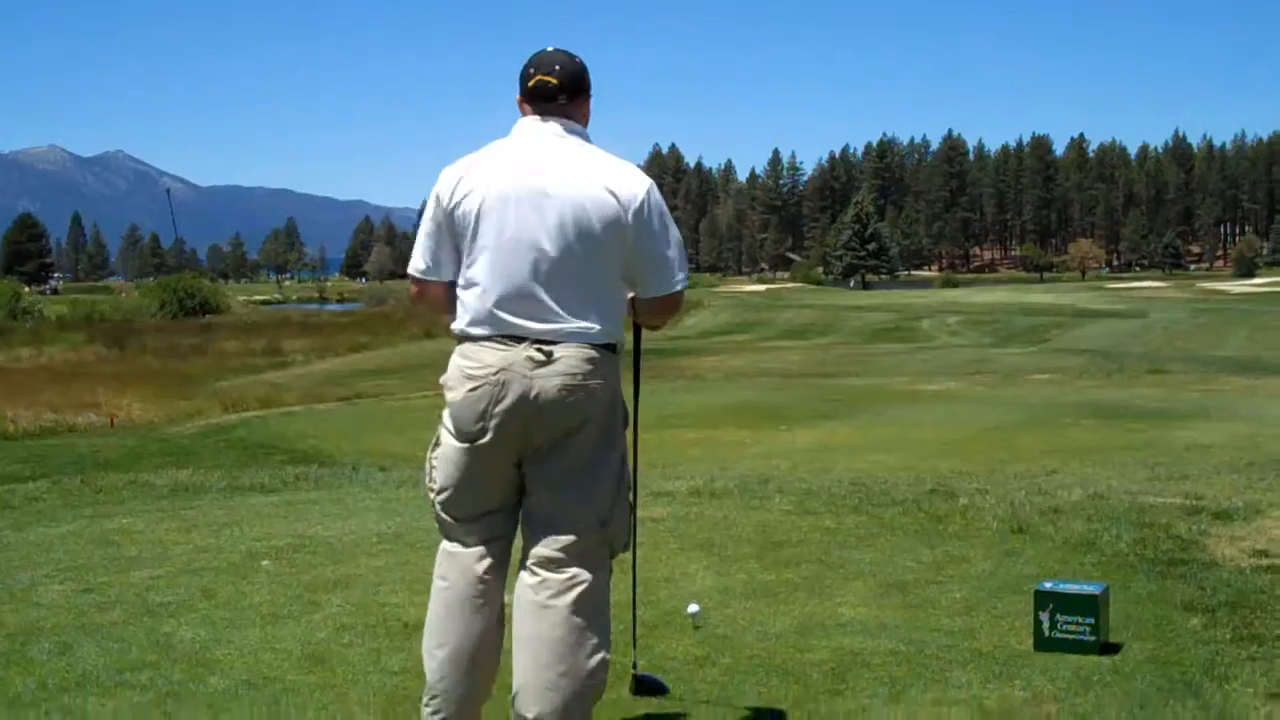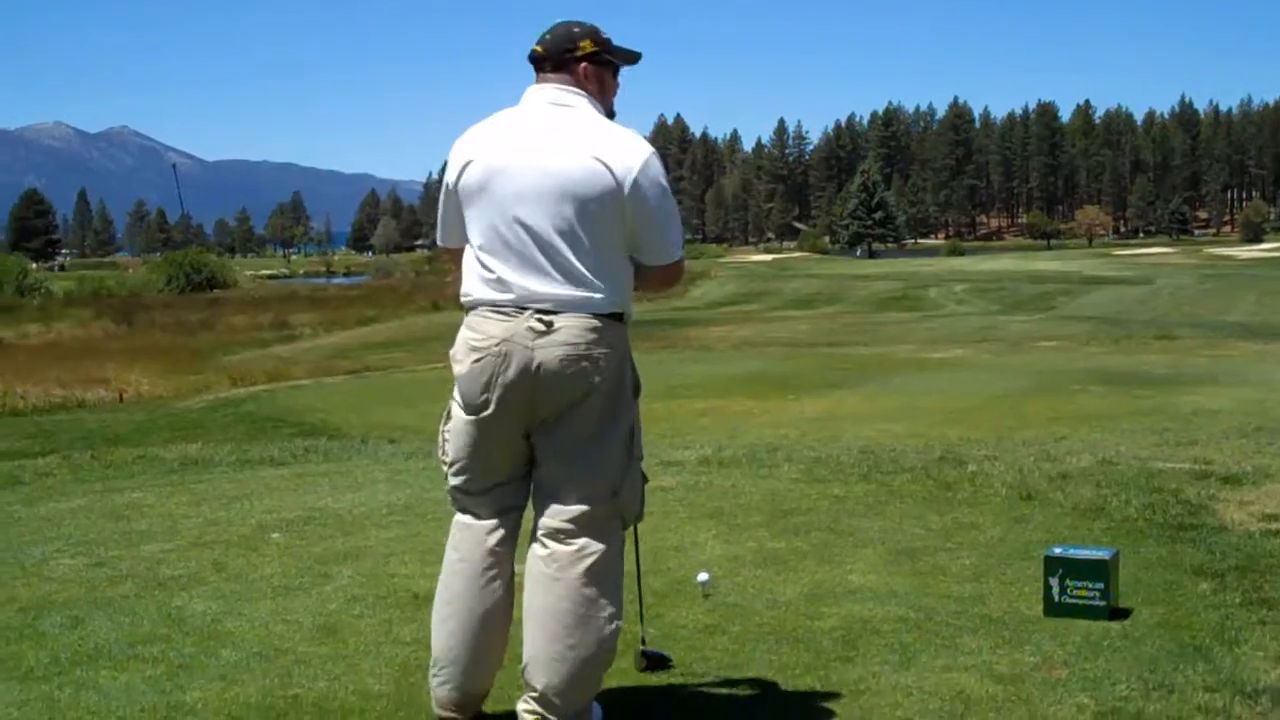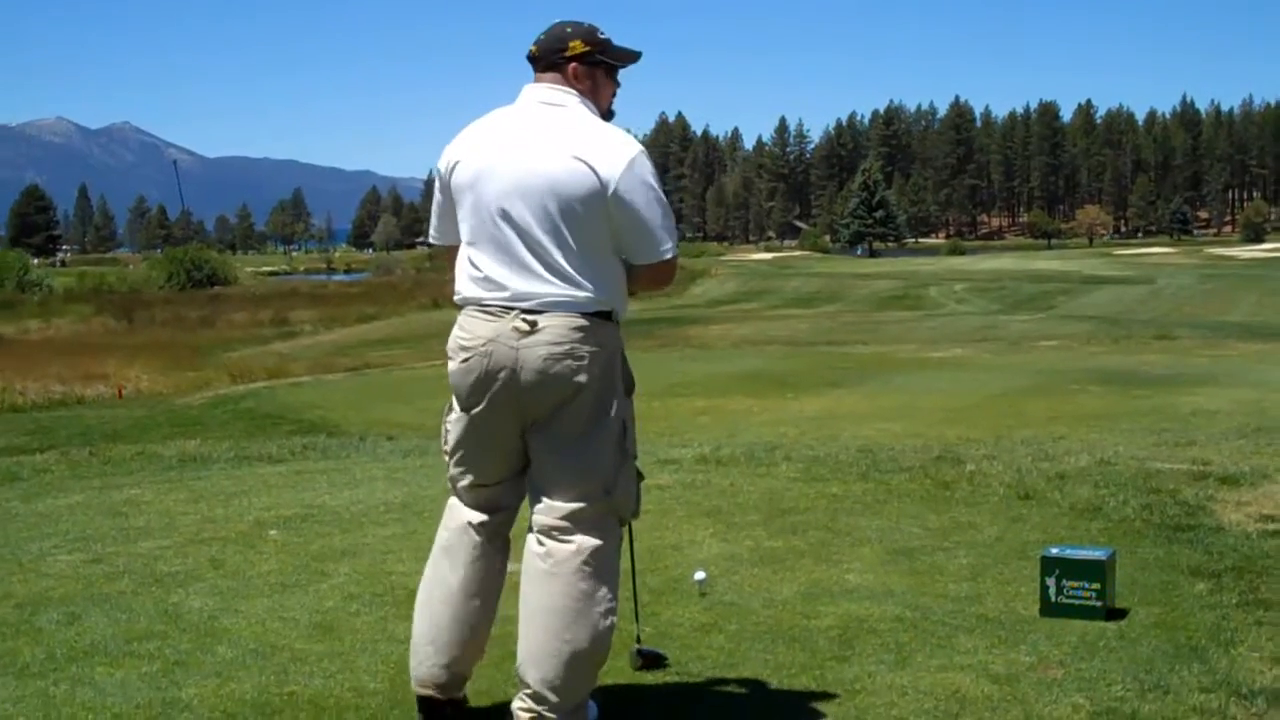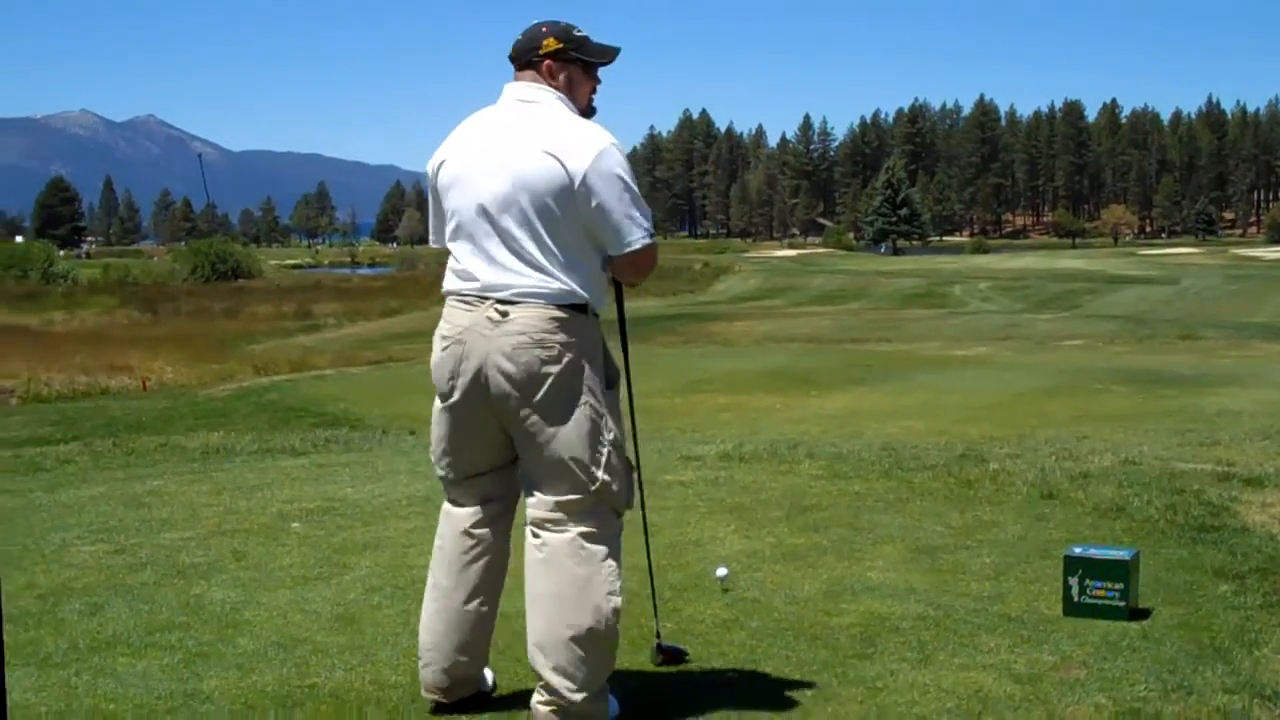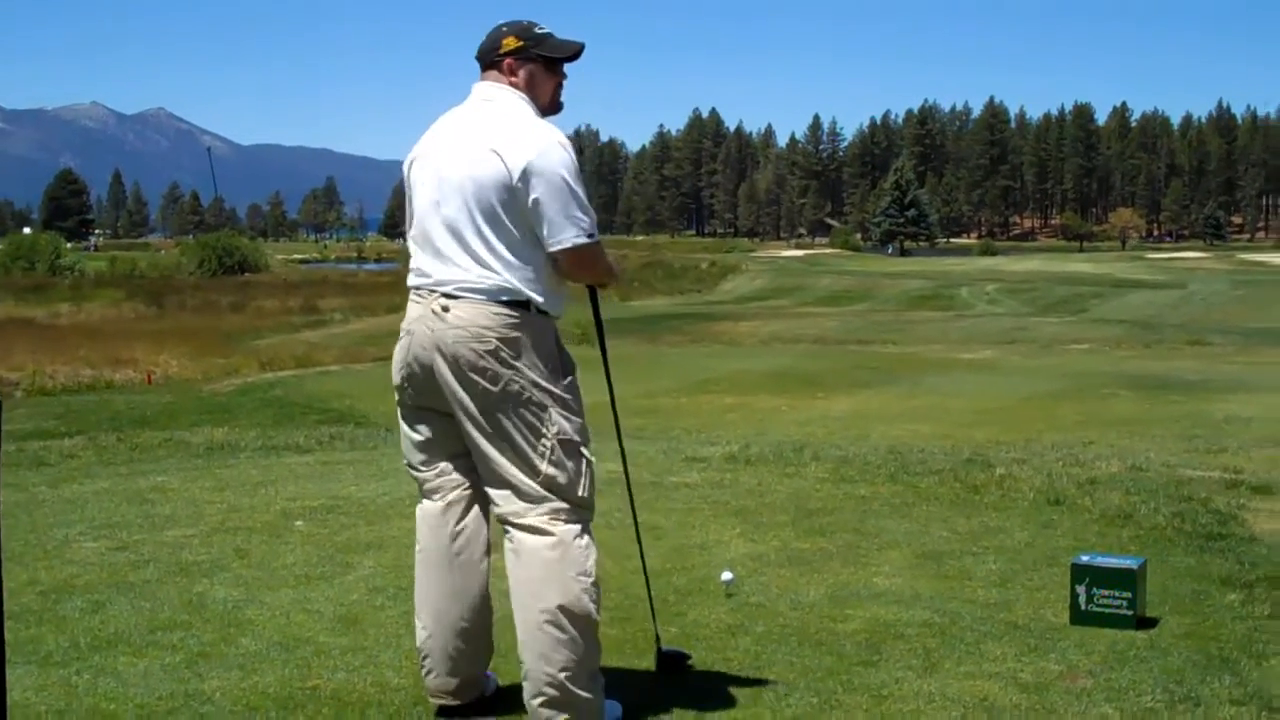
dt=0.4s
person 1, frame 1
left shoulder: (462, 175)
right shoulder: (626, 183)
left elbow: (427, 290)
right elbow: (665, 303)
left hip: (482, 371)
right hip: (577, 377)
left knee: (468, 551)
right knee: (566, 561)
person 1, frame 2
left shoulder: (472, 143)
right shoulder: (626, 152)
right elbow: (665, 271)
left hip: (489, 340)
right hip: (582, 347)
left knee: (480, 517)
right knee: (577, 527)
person 1, frame 3
left shoulder: (466, 143)
right shoulder: (614, 150)
right elbow: (659, 269)
left hip: (479, 339)
right hip: (572, 346)
left knee: (474, 507)
right knee: (574, 525)
person 1, frame 4
left shoulder: (455, 142)
right shoulder: (586, 142)
right elbow: (638, 260)
right wrist: (602, 266)
left hip: (463, 331)
right hip: (549, 339)
left knee: (470, 507)
right knee: (573, 518)
person 1, frame 5
left shoulder: (432, 138)
right shoulder: (536, 140)
right elbow: (575, 258)
right wrist: (605, 272)
left hip: (424, 325)
right hip: (499, 335)
left knee: (446, 501)
right knee: (546, 508)
